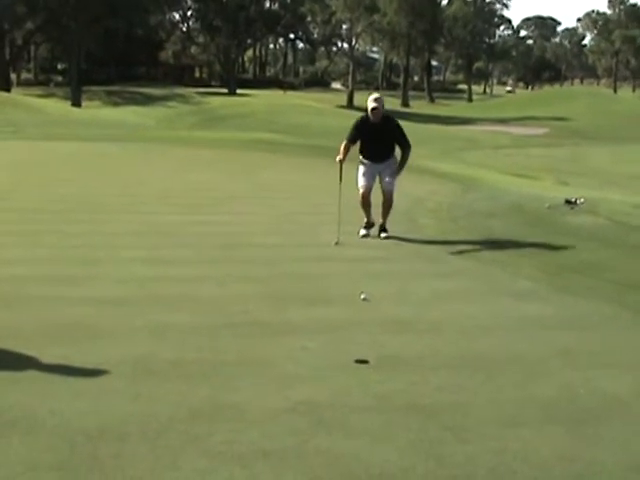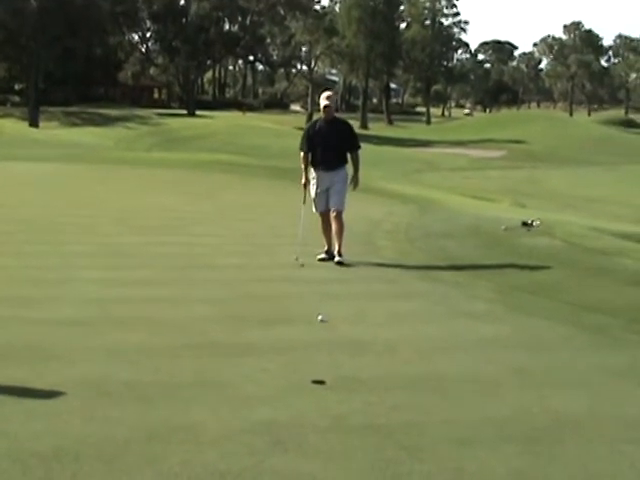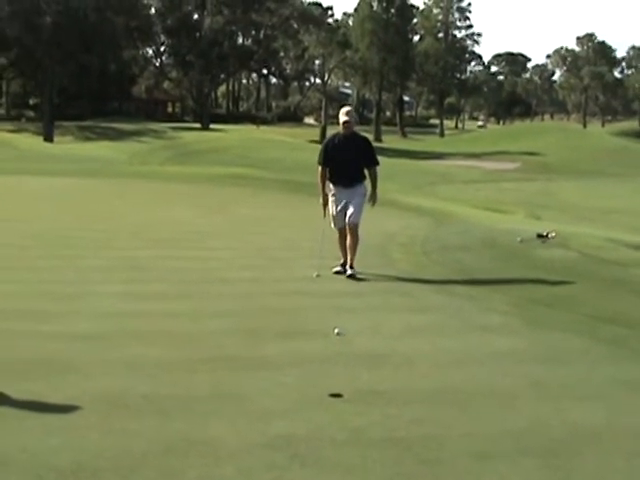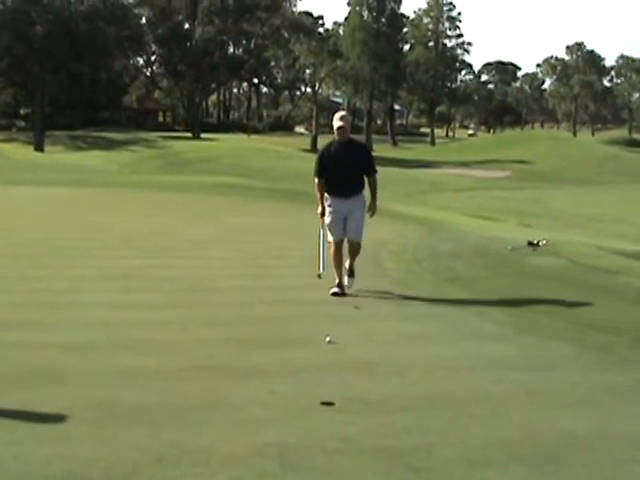
dt=1s
person 1, frame 1
left shoulder: (392, 124)
right shoulder: (361, 122)
left elbow: (406, 147)
right elbow: (349, 142)
left wrist: (399, 169)
right wrist: (342, 156)
left hip: (388, 162)
right hip: (367, 162)
left knee: (388, 193)
right knee: (364, 193)
left ankle: (383, 225)
right ankle: (368, 221)
person 1, frame 2
left shoulder: (344, 126)
right shoulder: (312, 127)
left elbow: (354, 151)
right elbow: (304, 152)
left wrist: (356, 173)
right wrist: (305, 174)
left hip: (338, 174)
right hip: (318, 174)
left knee: (336, 213)
right knee: (323, 214)
left ankle: (338, 252)
right ankle: (328, 249)
person 1, frame 3
left shoulder: (363, 142)
right shoulder: (330, 142)
left elbow: (372, 168)
right elbow: (322, 169)
left wrist: (374, 190)
right wrist: (323, 193)
left hip: (357, 189)
right hip: (336, 190)
left knee: (352, 226)
right knee: (341, 229)
left ankle: (350, 265)
right ankle: (344, 261)
person 1, frame 4
left shoulder: (361, 149)
right shoulder: (326, 151)
left elbow: (371, 176)
right elbow: (319, 179)
left wrist: (374, 199)
right wrist: (320, 204)
left hip: (356, 201)
right hip: (333, 201)
left knee: (355, 242)
right knee: (336, 242)
left ankle: (350, 265)
right ankle: (339, 283)
